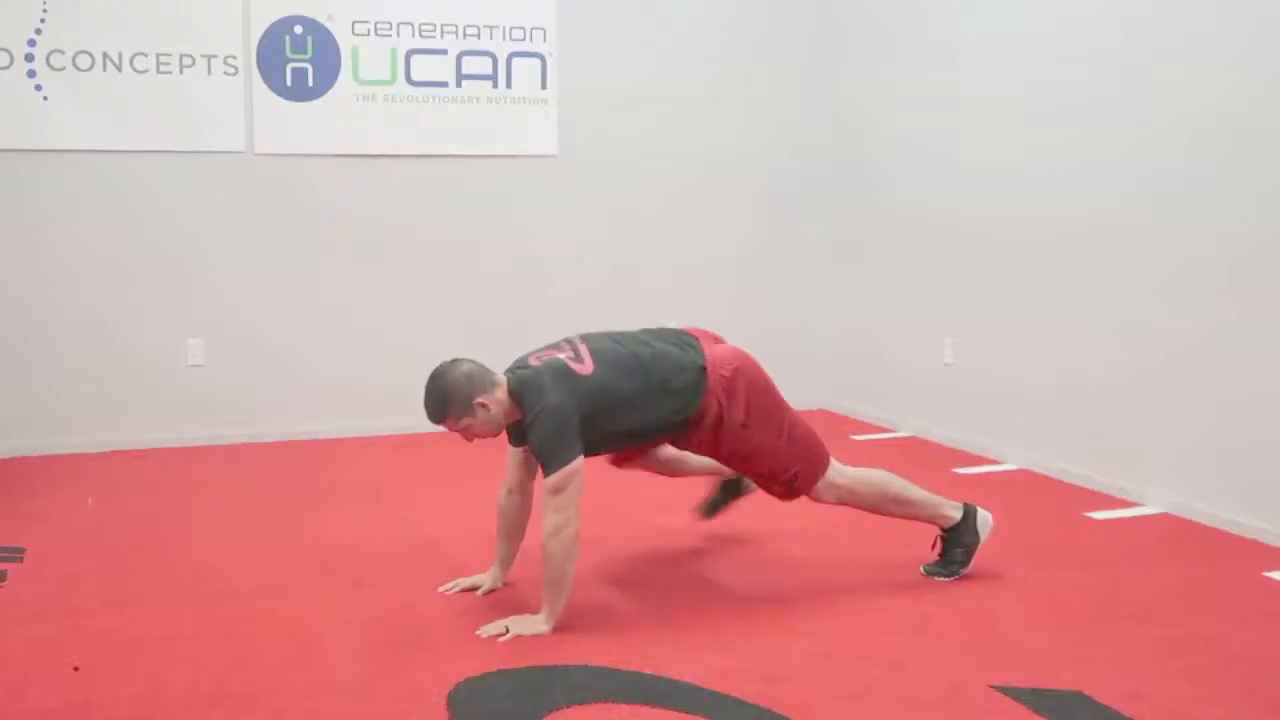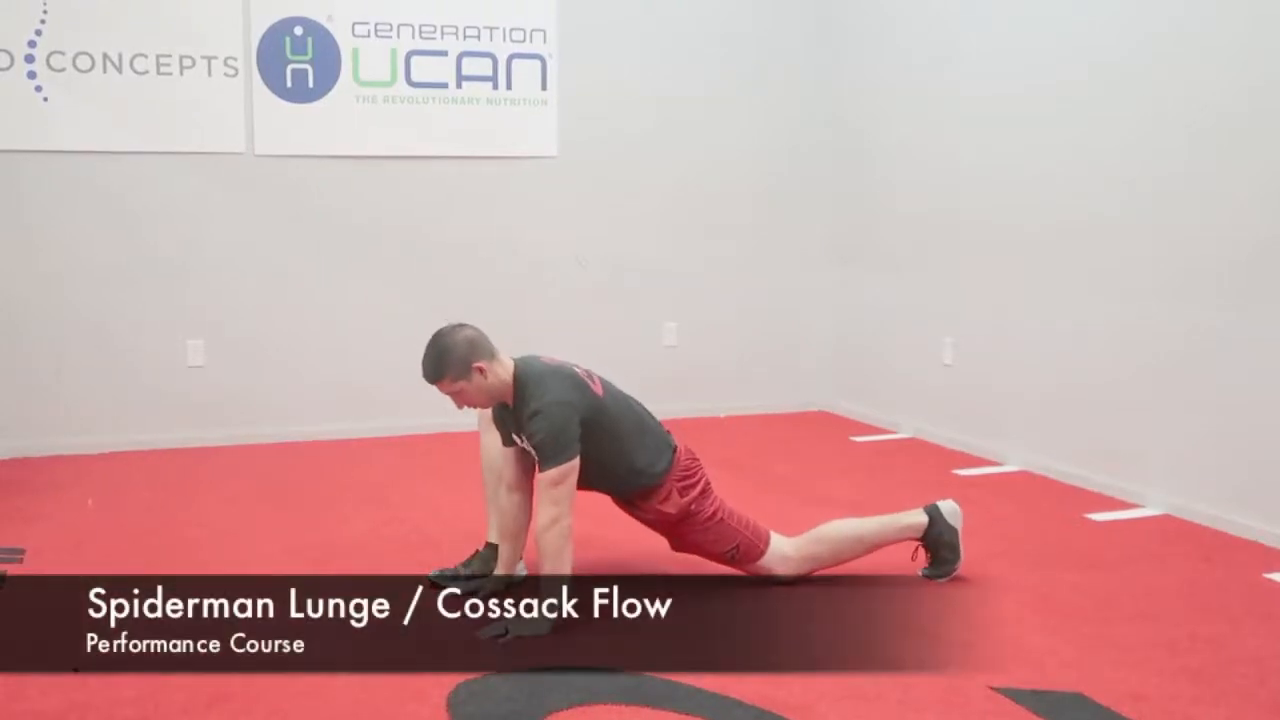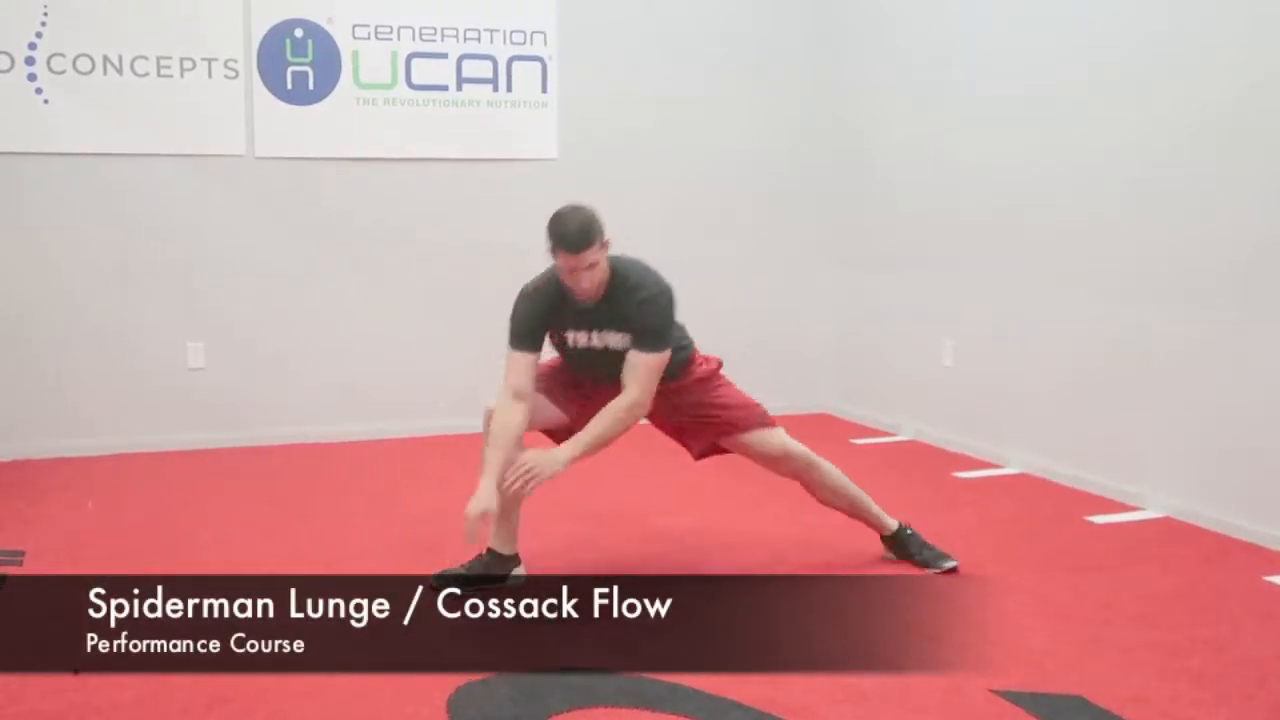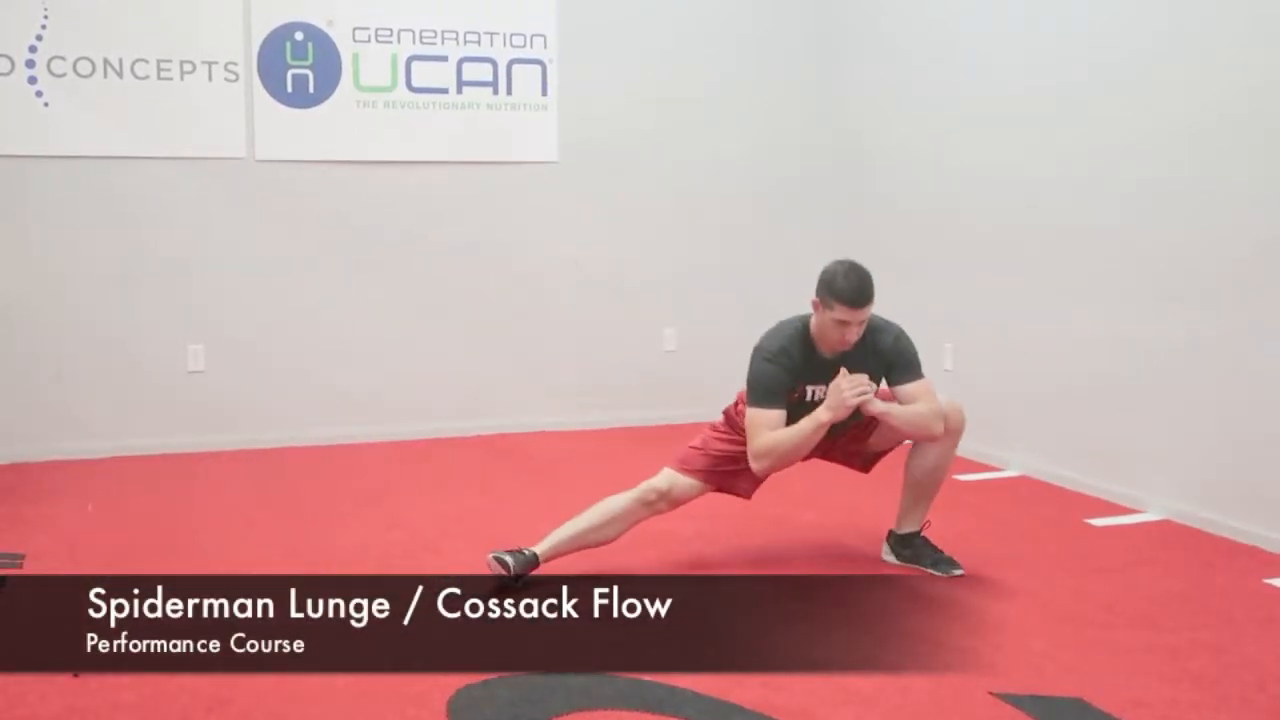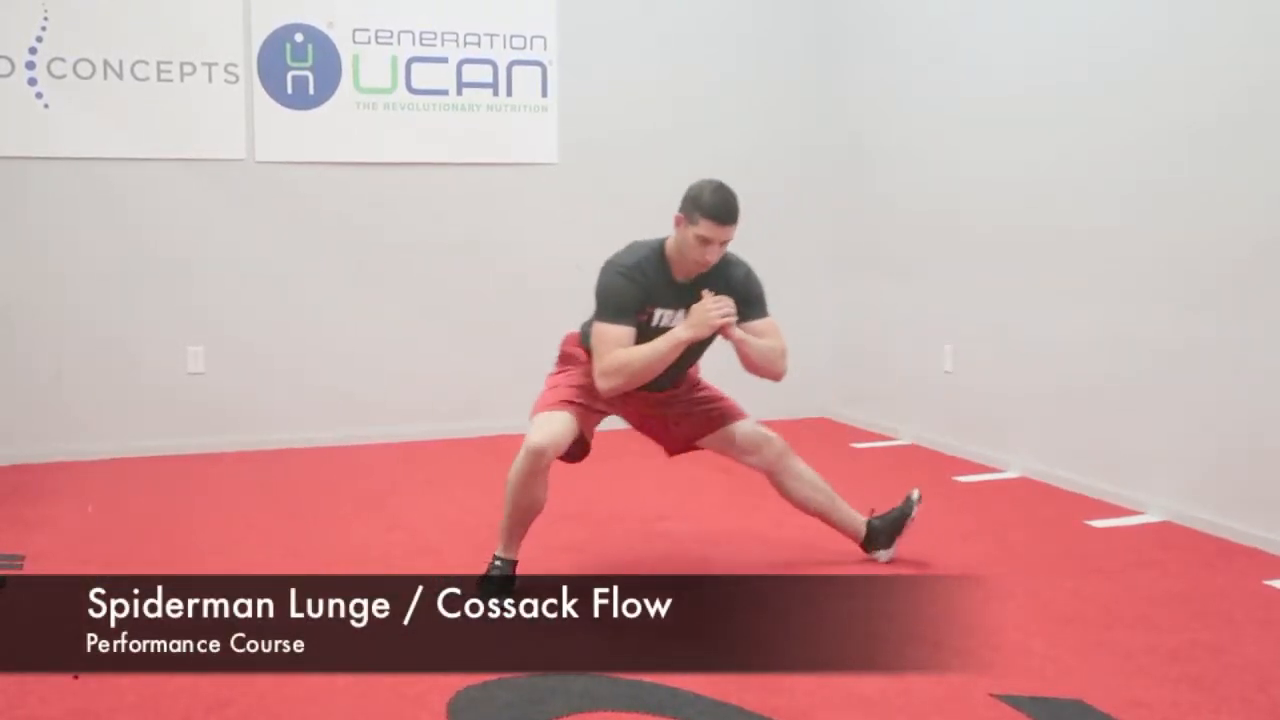
dt=1s
person 1, frame 1
left shoulder: (548, 407)
right shoulder: (517, 385)
left elbow: (560, 519)
right elbow: (516, 486)
left wrist: (546, 618)
right wrist: (498, 569)
left hip: (721, 391)
right hip: (692, 352)
left knee: (827, 483)
right knee: (624, 453)
left ankle: (958, 519)
right ankle: (732, 470)
person 1, frame 2
left shoulder: (548, 407)
right shoulder: (509, 390)
left elbow: (554, 519)
right elbow: (514, 488)
right wrist: (502, 574)
left hip: (665, 488)
right hip: (629, 469)
left knee: (788, 561)
right knee: (490, 435)
left ankle: (929, 521)
right ankle: (492, 558)
person 1, frame 3
left shoulder: (648, 291)
right shoulder: (535, 299)
left elbow: (636, 398)
right elbow: (514, 395)
left wrist: (560, 457)
right wrist: (486, 483)
left hip: (677, 379)
right hip: (589, 378)
left knee: (788, 455)
right knee: (502, 419)
left ankle: (899, 535)
right ankle: (500, 559)
person 1, frame 4
left shoulder: (888, 341)
right shoulder: (776, 351)
left elbow: (931, 424)
right elbow: (762, 458)
left wrist: (877, 405)
right wrist: (826, 413)
left hip: (843, 423)
right hip: (763, 429)
left knee: (950, 418)
right knee: (658, 493)
left ankle: (904, 538)
right ankle: (531, 556)
person 1, frame 5
left shoulder: (735, 279)
right shoulder: (628, 271)
left elbow: (776, 366)
right elbow: (610, 379)
left wrist: (733, 331)
right wrist: (686, 331)
left hip: (670, 385)
right hip: (593, 375)
left knee: (768, 449)
right knee: (541, 446)
left ankle: (871, 534)
right ankle: (504, 563)
